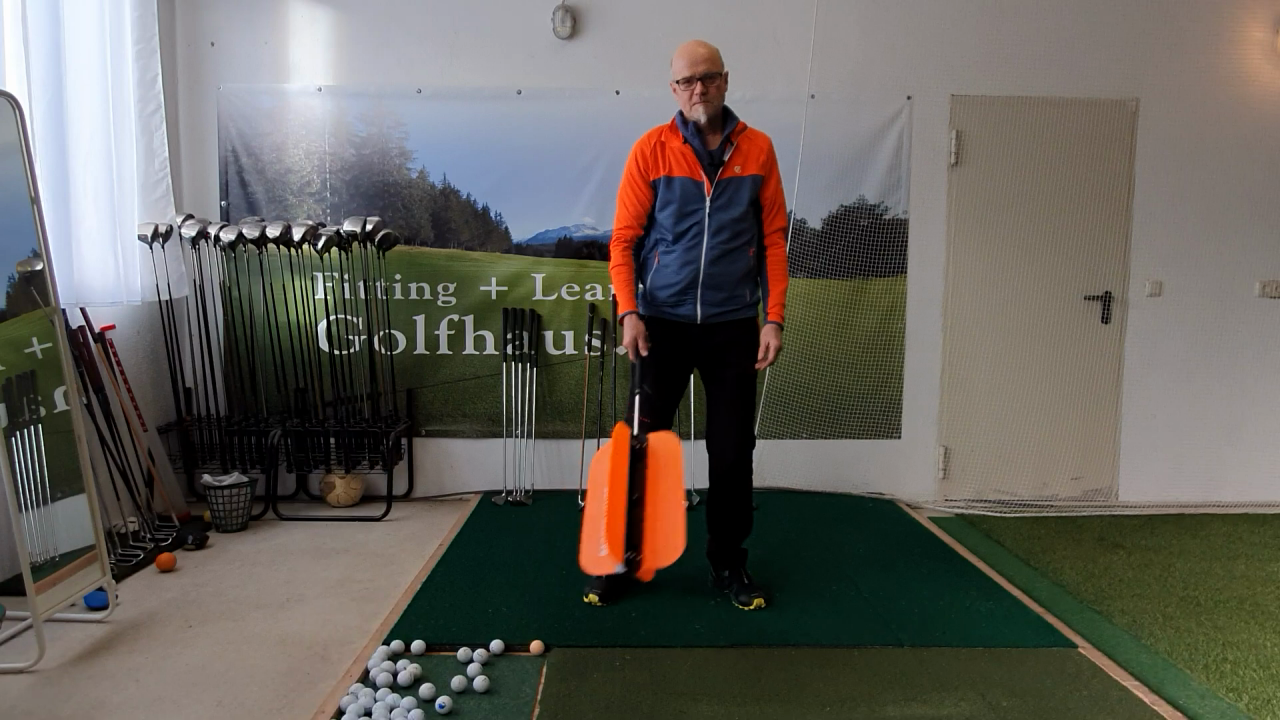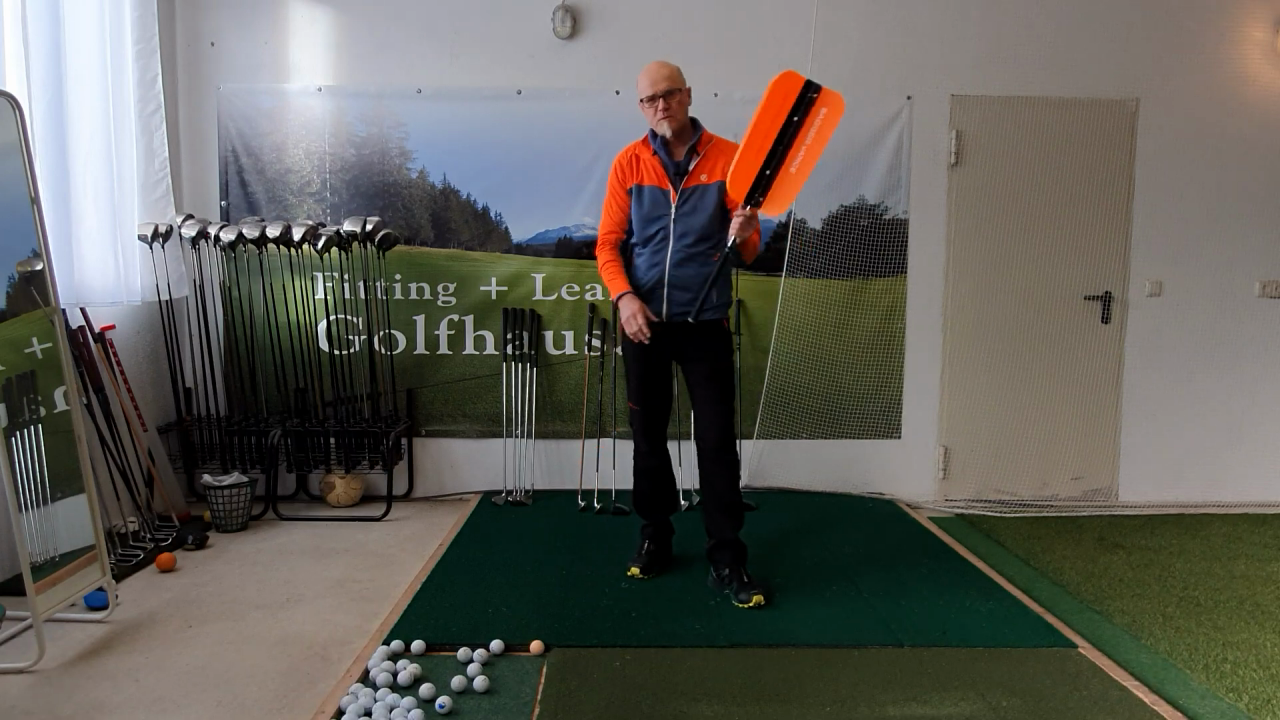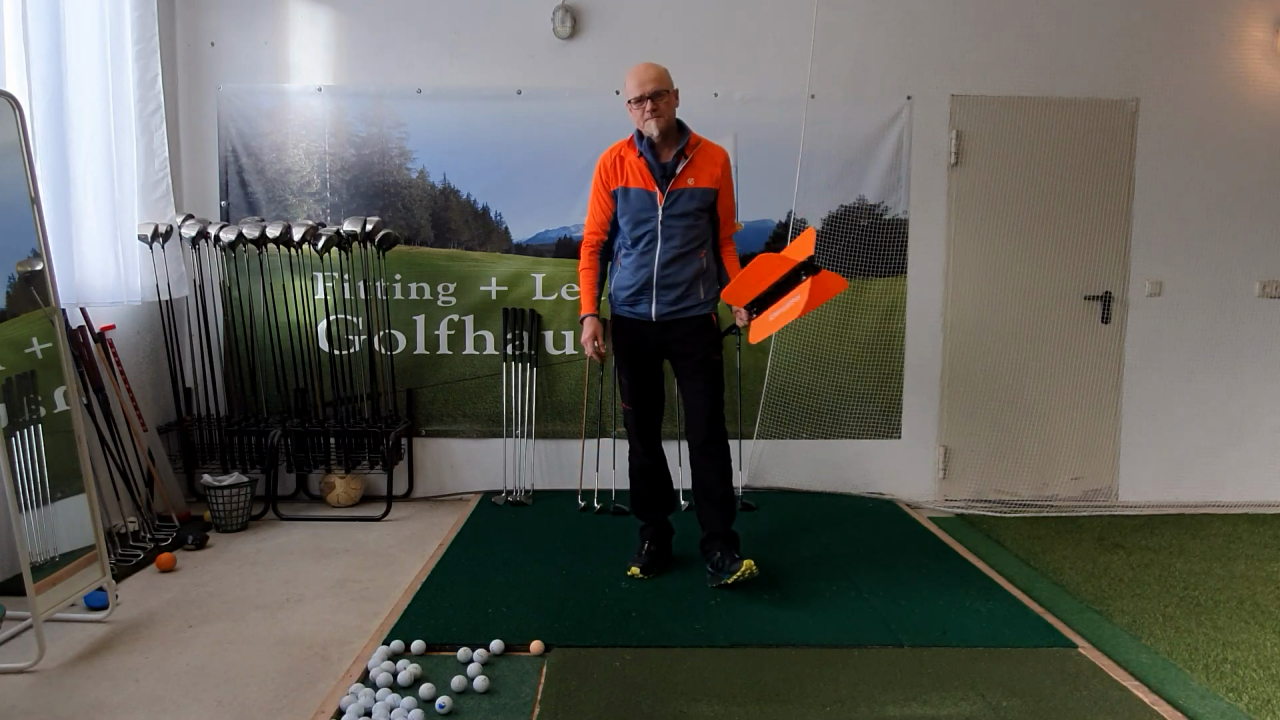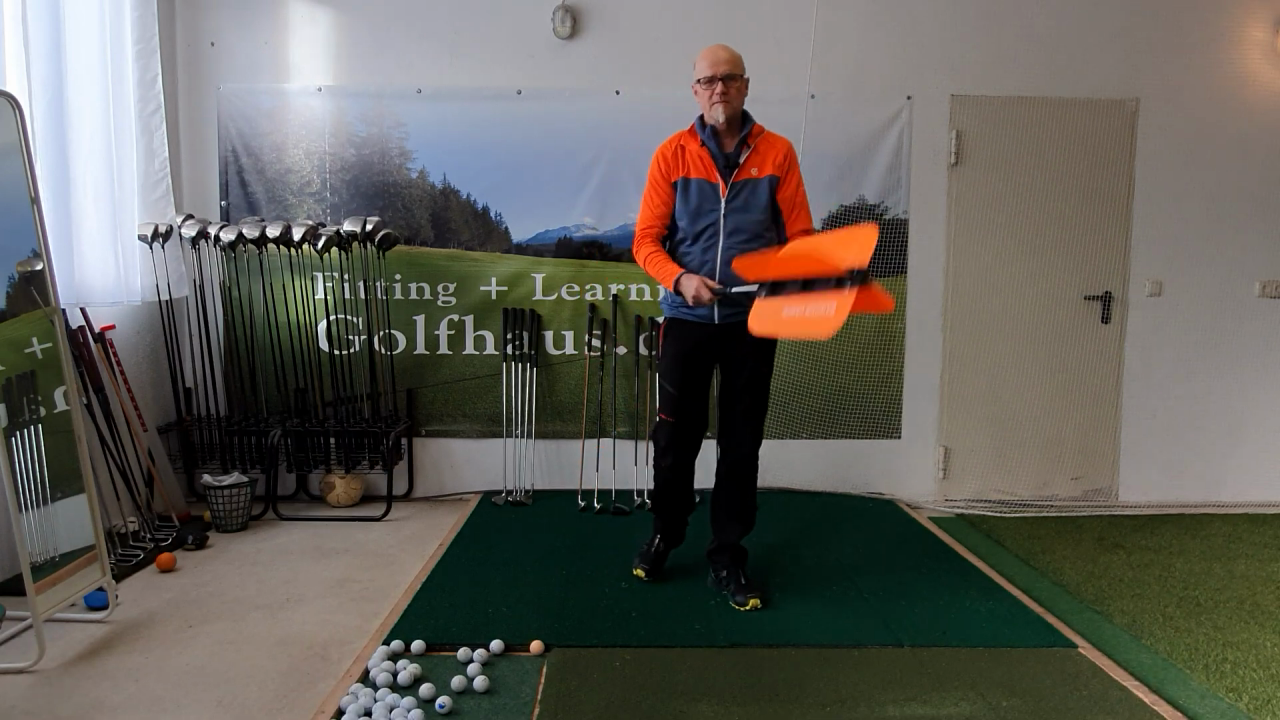
dt=1s
person 1, frame 1
left shoulder: (758, 148)
right shoulder: (650, 150)
left elbow: (774, 238)
right elbow: (624, 239)
left wrist: (773, 317)
right wrist: (629, 311)
left hip: (733, 326)
right hip: (663, 322)
left knee: (732, 450)
right knee: (642, 441)
left ankle: (728, 562)
person 1, frame 2
left shoulder: (728, 156)
right shoulder: (628, 163)
left elbow: (747, 247)
right elbow: (608, 243)
left wrist: (745, 235)
right wrist: (624, 298)
left hip: (705, 322)
right hip: (645, 323)
left knee: (717, 440)
right knee: (648, 435)
left ankle: (726, 558)
right ankle: (654, 536)
person 1, frame 3
left shoulder: (713, 160)
right shoulder: (612, 163)
left elbow: (724, 239)
right elbow: (594, 243)
right wrist: (590, 313)
left hip: (694, 318)
right hip: (631, 320)
left knee: (707, 432)
right knee: (642, 434)
left ankle: (719, 547)
right ankle: (654, 536)
person 1, frame 4
left shoulder: (778, 152)
right shoulder: (671, 154)
left elbow: (800, 236)
right elbow: (646, 241)
right wrist: (681, 279)
left hip: (753, 323)
right hip: (687, 320)
left knee: (741, 443)
right knee: (675, 436)
left ankle: (728, 557)
right ankle: (665, 533)
